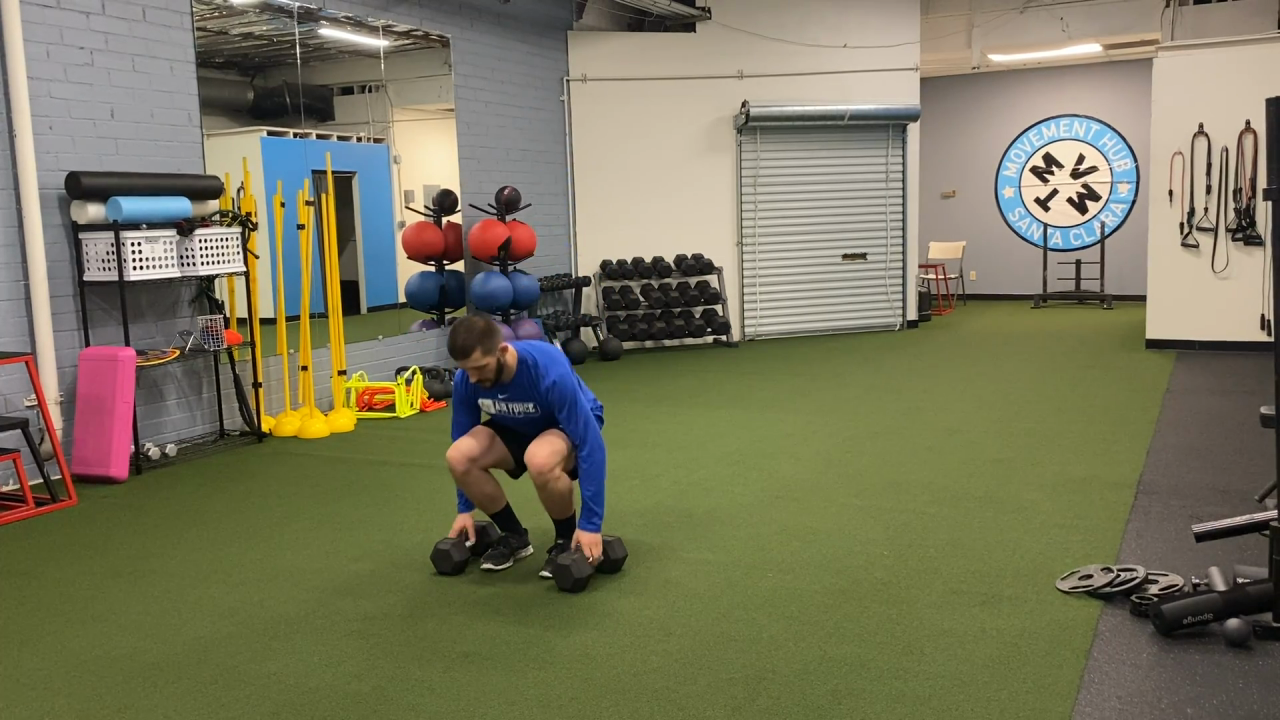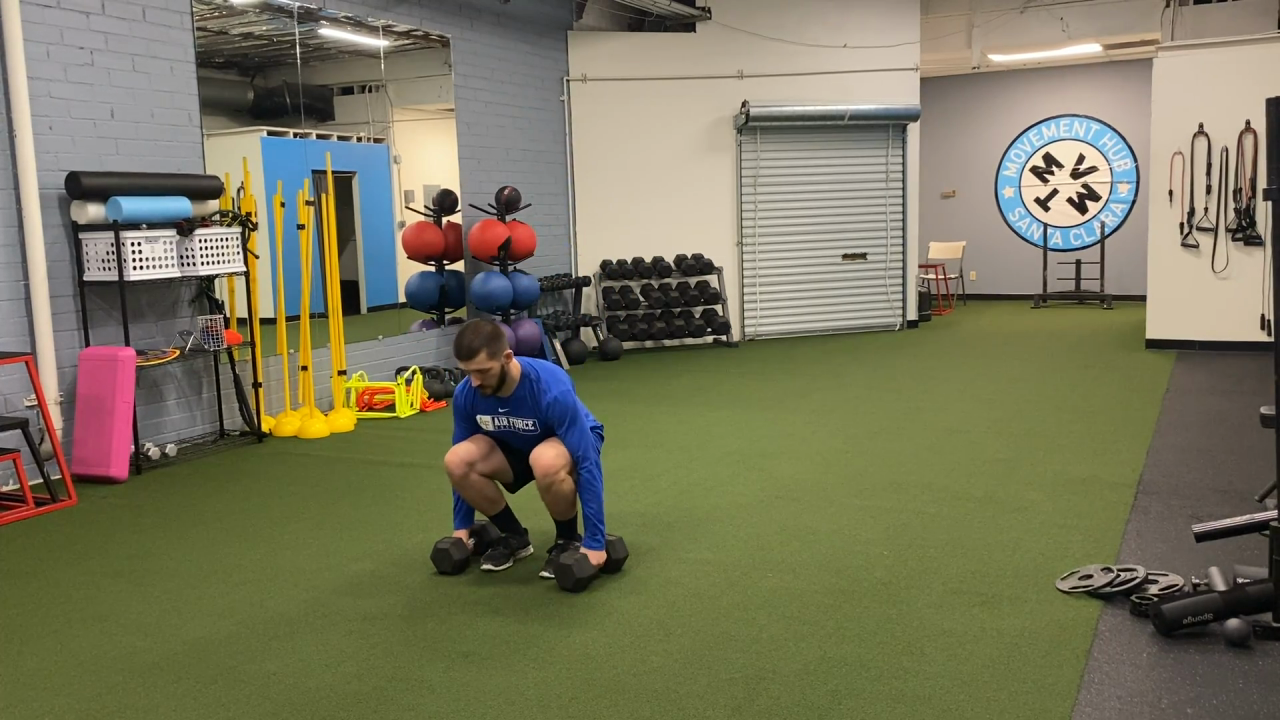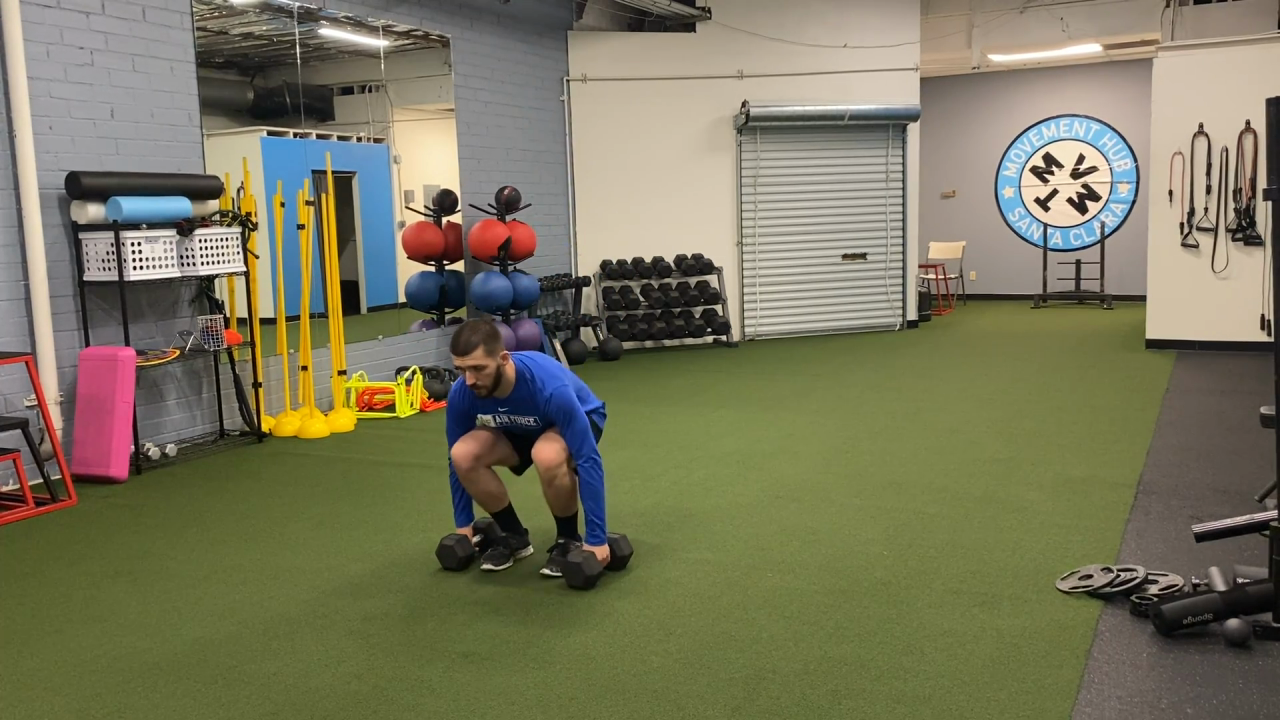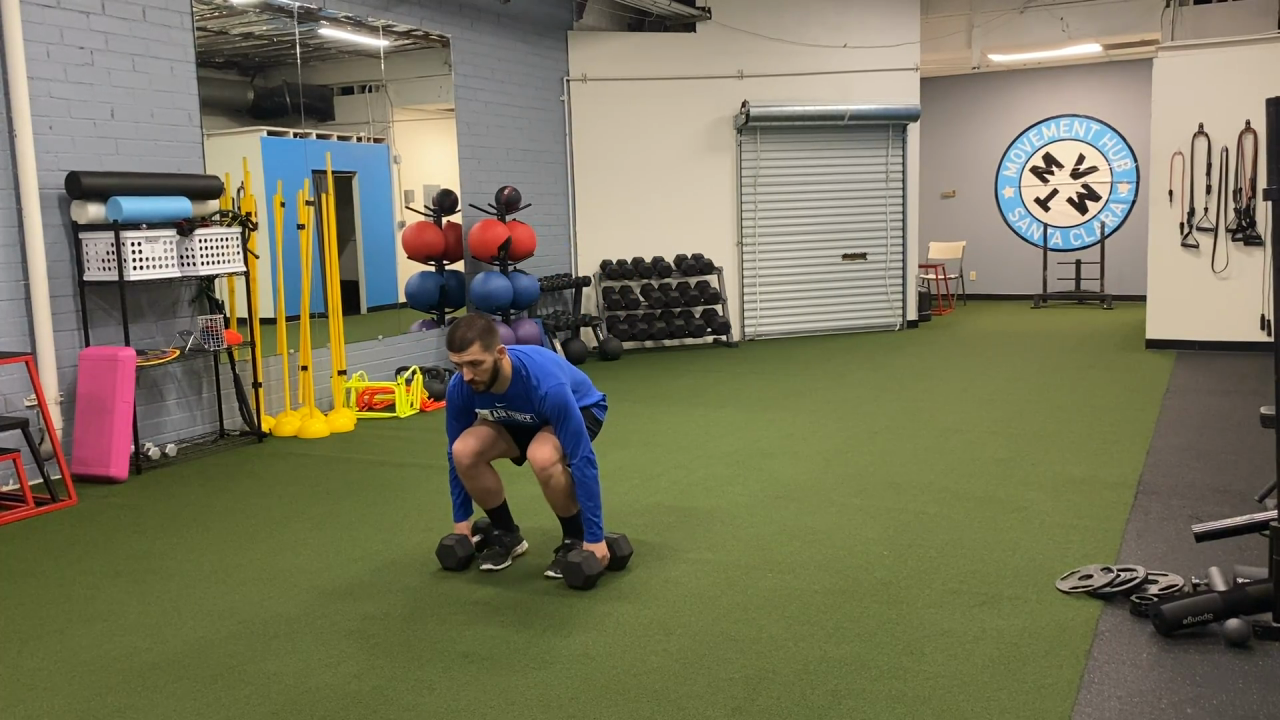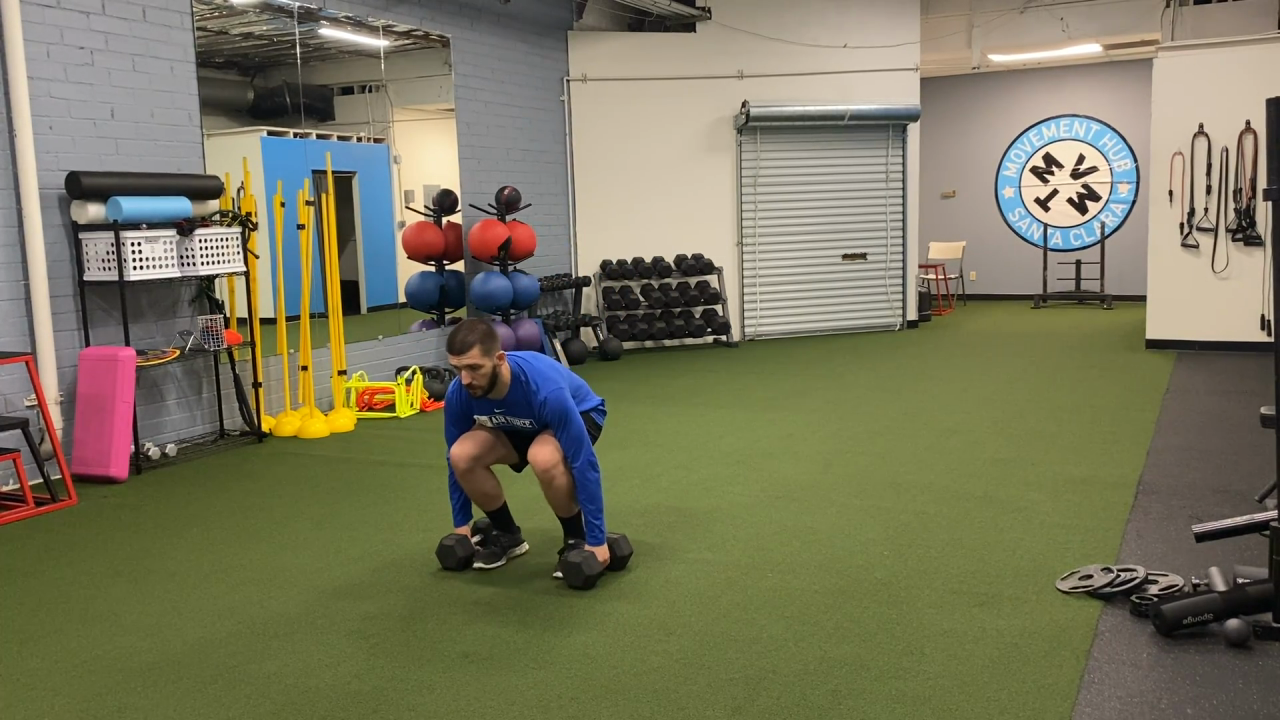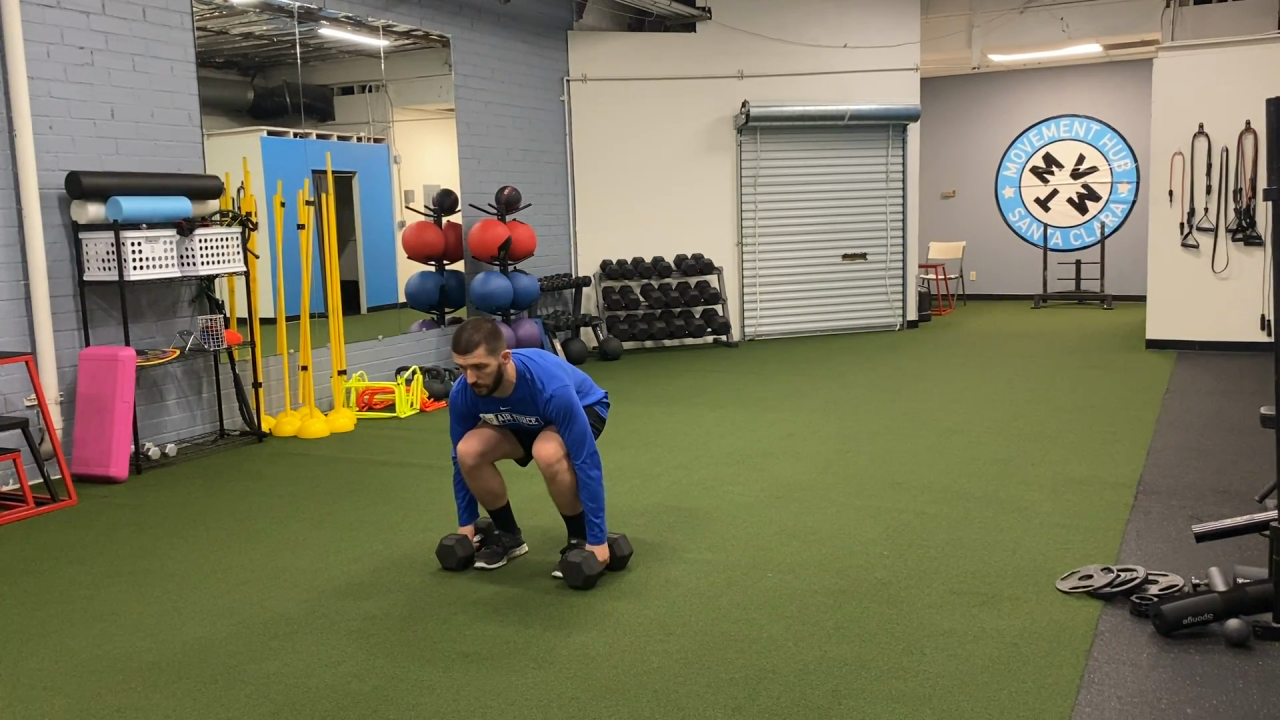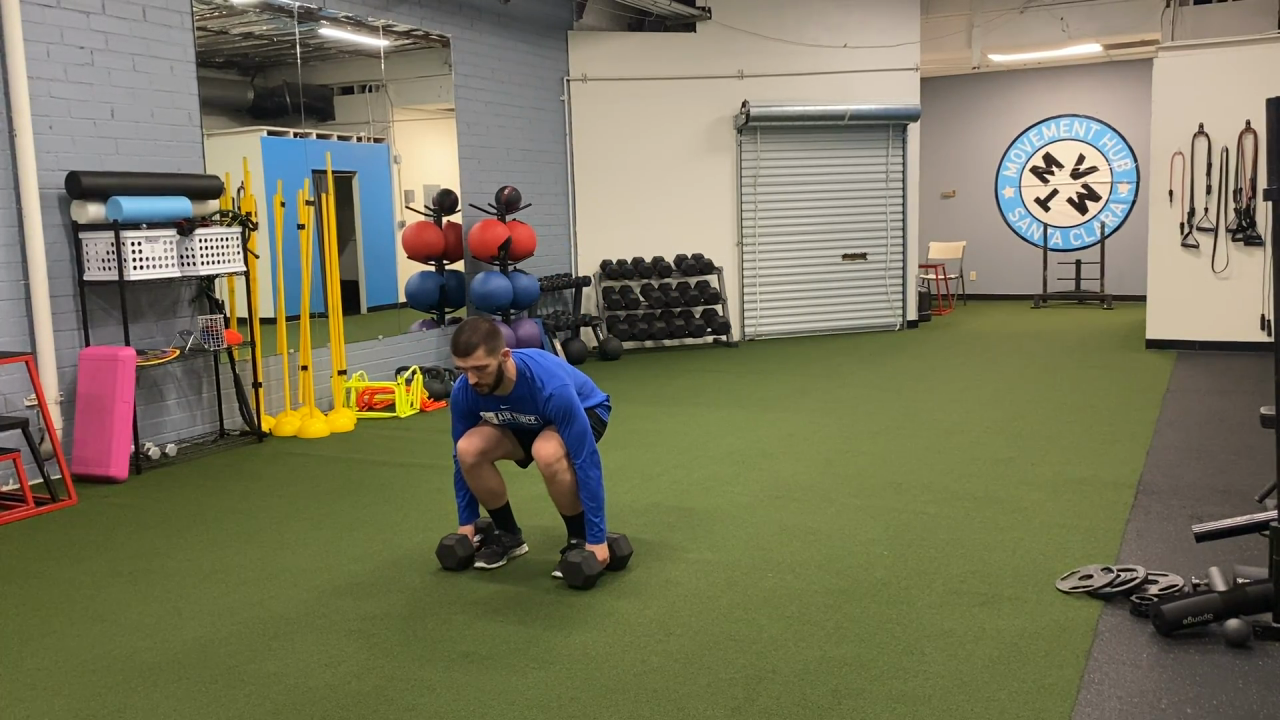
dt=0.4s
person 1, frame 1
left shoulder: (550, 374)
right shoulder: (465, 381)
left elbow: (589, 445)
right elbow: (463, 438)
left wrist: (591, 524)
right wrist: (465, 509)
left hip: (572, 428)
right hip: (519, 429)
left knee: (540, 461)
right knee: (458, 458)
left ankle: (567, 540)
right ankle: (513, 536)
person 1, frame 2
left shoulder: (552, 391)
right shoulder: (466, 394)
left elbow: (587, 463)
right elbow: (465, 459)
left wrist: (595, 543)
right wrist: (462, 526)
left hip: (570, 447)
right hip: (516, 448)
left knee: (546, 462)
right knee: (456, 461)
left ankle: (569, 540)
right ankle: (513, 535)
person 1, frame 3
left shoulder: (551, 388)
right shoulder: (461, 393)
left elbow: (588, 459)
right elbow: (456, 459)
left wrist: (596, 538)
right wrist: (463, 524)
left hip: (581, 414)
right hip: (520, 427)
left knee: (549, 456)
right knee: (464, 454)
left ankle: (569, 540)
right ankle: (513, 535)
person 1, frame 4
left shoulder: (547, 385)
right shoulder: (460, 388)
left elbow: (582, 459)
right elbow: (455, 454)
left wrist: (594, 537)
right wrist: (461, 519)
left hip: (580, 407)
left knee: (542, 456)
right knee: (464, 452)
left ankle: (574, 539)
right ankle: (506, 533)
person 1, frame 5
left shoulder: (546, 391)
right shoulder: (458, 395)
left elbow: (583, 463)
right elbow: (456, 459)
left wrist: (596, 540)
right wrist: (461, 525)
left hip: (579, 414)
left knee: (543, 458)
right knee: (461, 456)
left ankle: (577, 539)
right ankle: (507, 534)
person 1, frame 6
left shoulder: (551, 388)
right shoulder: (463, 393)
left elbow: (586, 460)
right elbow: (460, 458)
left wrist: (597, 539)
right wrist: (466, 523)
left hip: (583, 408)
left knee: (548, 453)
right knee: (469, 452)
left ankle: (580, 539)
right ankle: (507, 534)
person 1, frame 7
left shoulder: (551, 387)
right shoulder: (464, 392)
left elbow: (586, 460)
right elbow: (462, 458)
left wrist: (596, 538)
right wrist: (466, 522)
left hip: (584, 411)
right hip: (524, 422)
left knee: (547, 453)
right knee: (468, 450)
left ankle: (579, 539)
right ankle: (507, 534)
